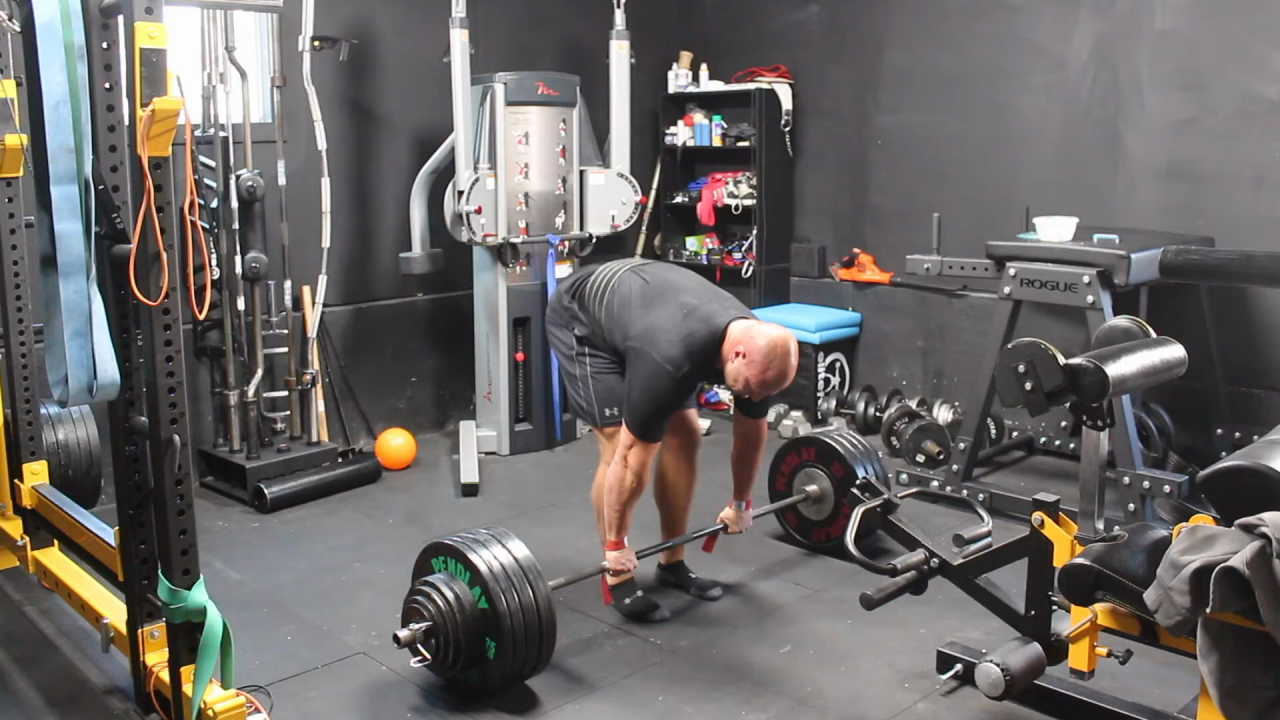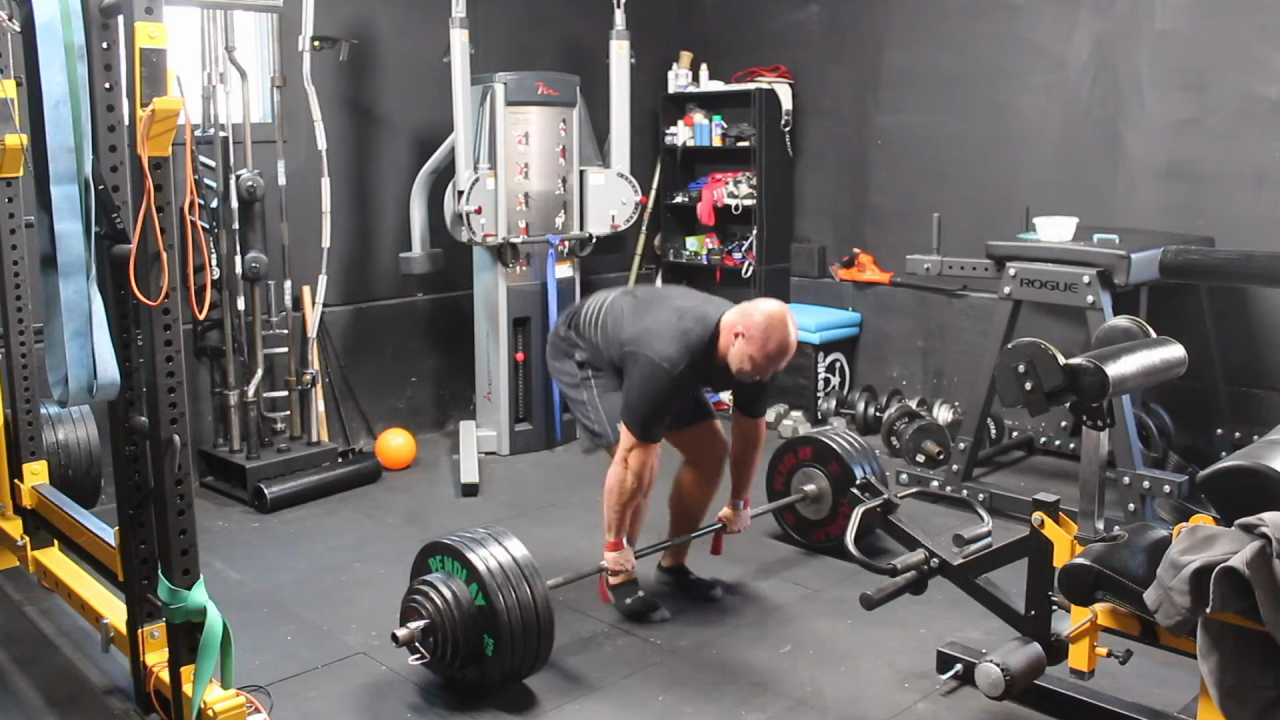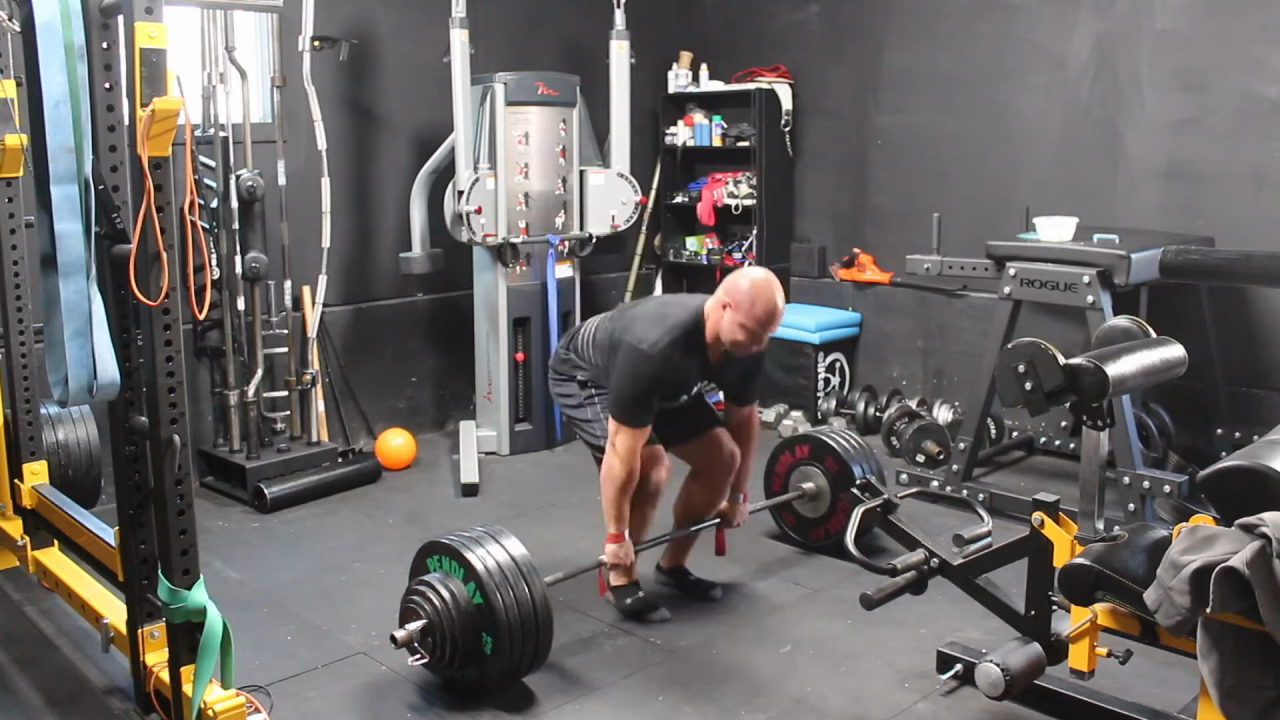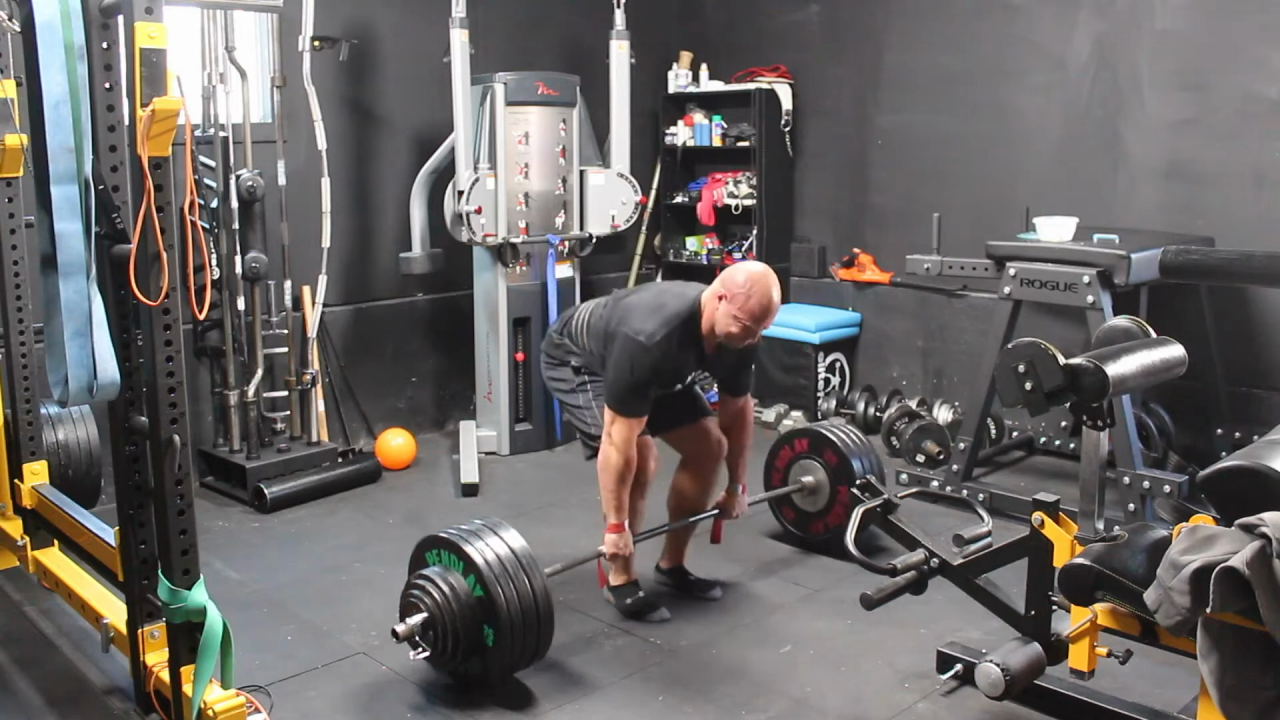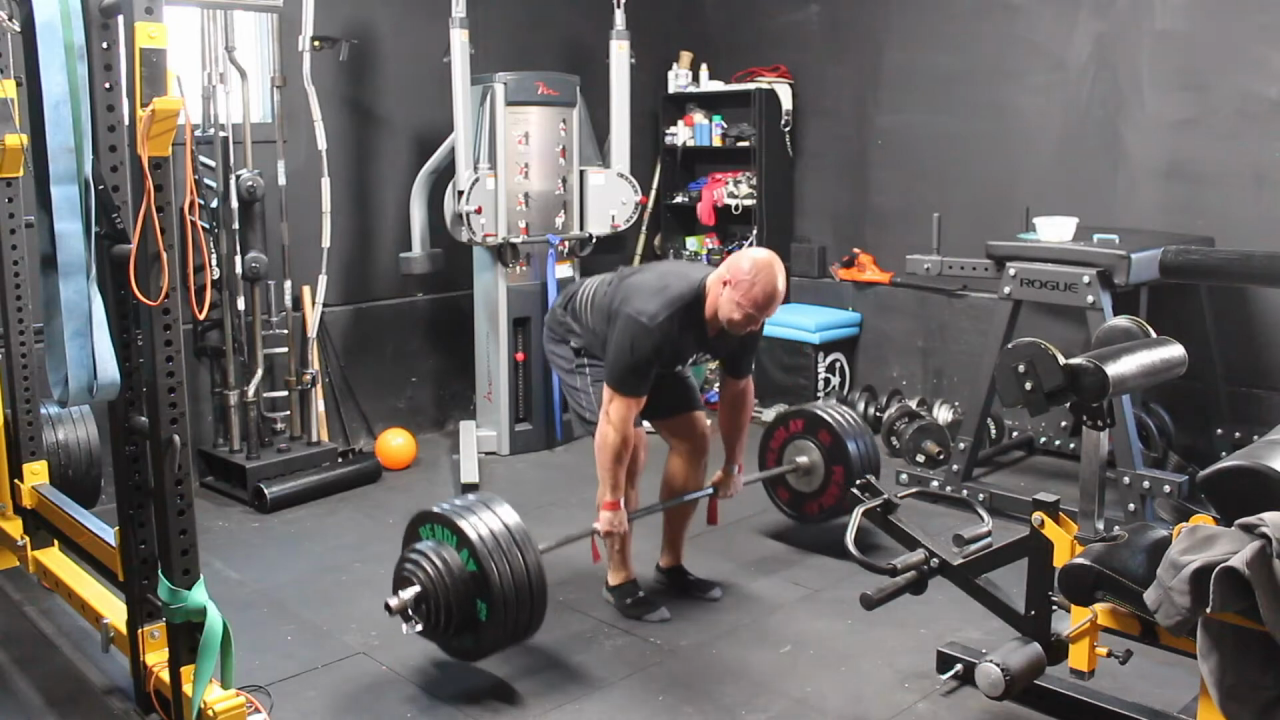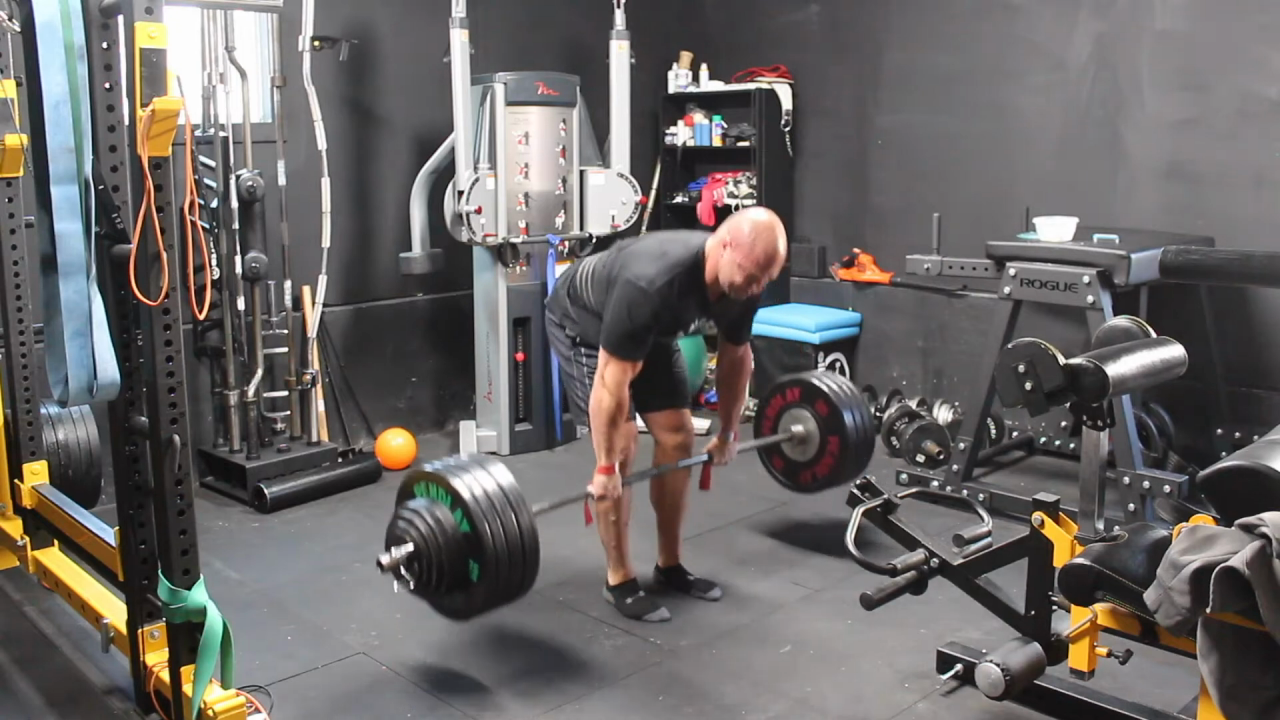
dt=0.2s
person 1, frame 1
left shoulder: (756, 347)
right shoulder: (668, 361)
left elbow: (751, 430)
right elbow: (632, 460)
left wrist: (741, 503)
right wrist: (615, 545)
right hip: (581, 320)
left knee: (685, 435)
right knee: (621, 446)
left ankle: (672, 562)
right ankle: (618, 579)
person 1, frame 2
left shoulder: (754, 352)
right shoulder: (666, 360)
left elbow: (750, 429)
right elbow: (632, 460)
left wrist: (739, 503)
right wrist: (615, 545)
left hip: (629, 341)
right hip: (584, 352)
left knee: (714, 448)
right knee: (642, 462)
left ankle: (673, 564)
right ankle: (619, 578)
person 1, frame 3
left shoulder: (744, 345)
right shoulder: (652, 348)
left elbow: (743, 417)
right elbow: (624, 449)
left wrist: (737, 496)
right wrist: (616, 537)
right hip: (585, 376)
left knee: (723, 457)
right knee: (651, 469)
left ankle: (673, 565)
right ankle: (621, 580)
person 1, frame 4
left shoulder: (738, 334)
right shoulder: (650, 338)
left elbow: (737, 408)
right elbow: (619, 440)
left wrist: (736, 487)
right wrist: (615, 528)
right hip: (579, 361)
left knee: (710, 447)
right knee: (640, 461)
left ankle: (672, 565)
right ankle: (620, 580)
person 1, frame 5
left shoulder: (741, 318)
right shoulder: (652, 319)
left elbow: (737, 390)
right elbow: (618, 418)
left wrist: (733, 466)
right wrist: (610, 505)
right hip: (582, 338)
left knee: (693, 442)
right knee: (631, 453)
left ankle: (671, 566)
right ankle: (619, 580)
person 1, frame 6
left shoulder: (741, 288)
right shoulder: (650, 284)
left elbow: (735, 358)
right elbow: (613, 383)
left wrist: (728, 433)
right wrist: (605, 470)
left hip: (651, 337)
right hip: (584, 326)
left knee: (677, 438)
right knee: (622, 446)
left ankle: (670, 566)
right ankle: (620, 580)
